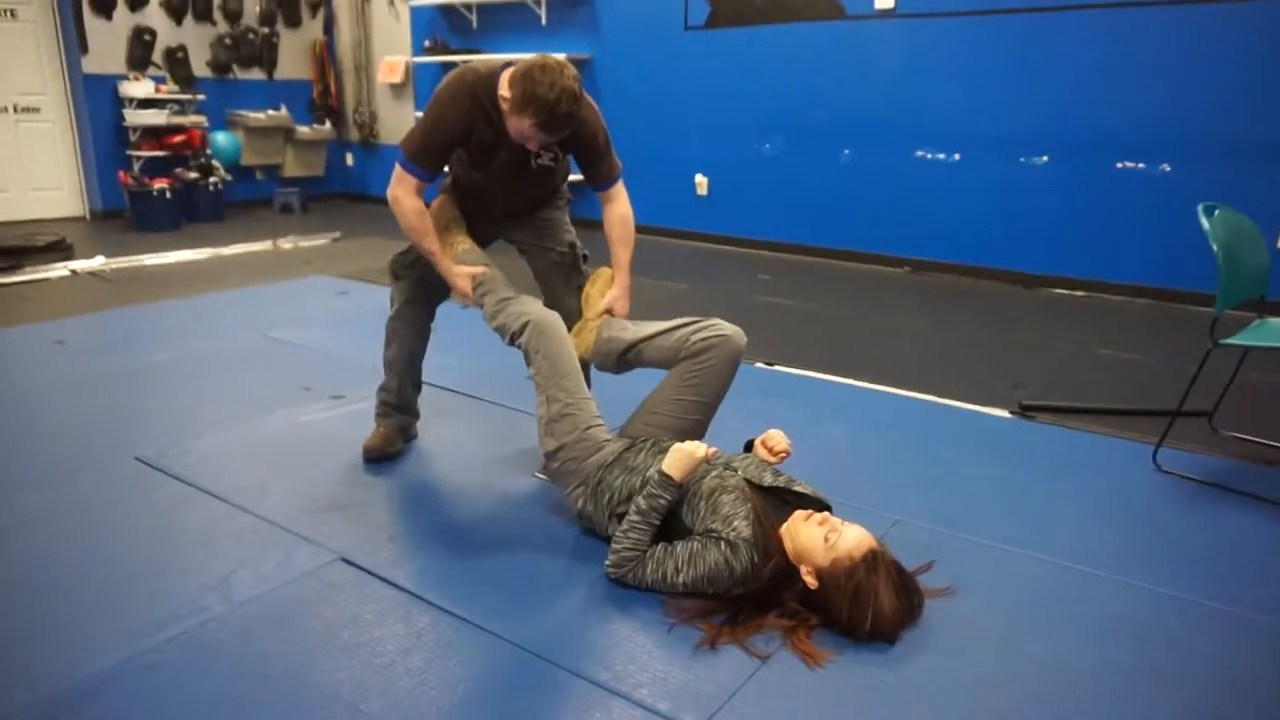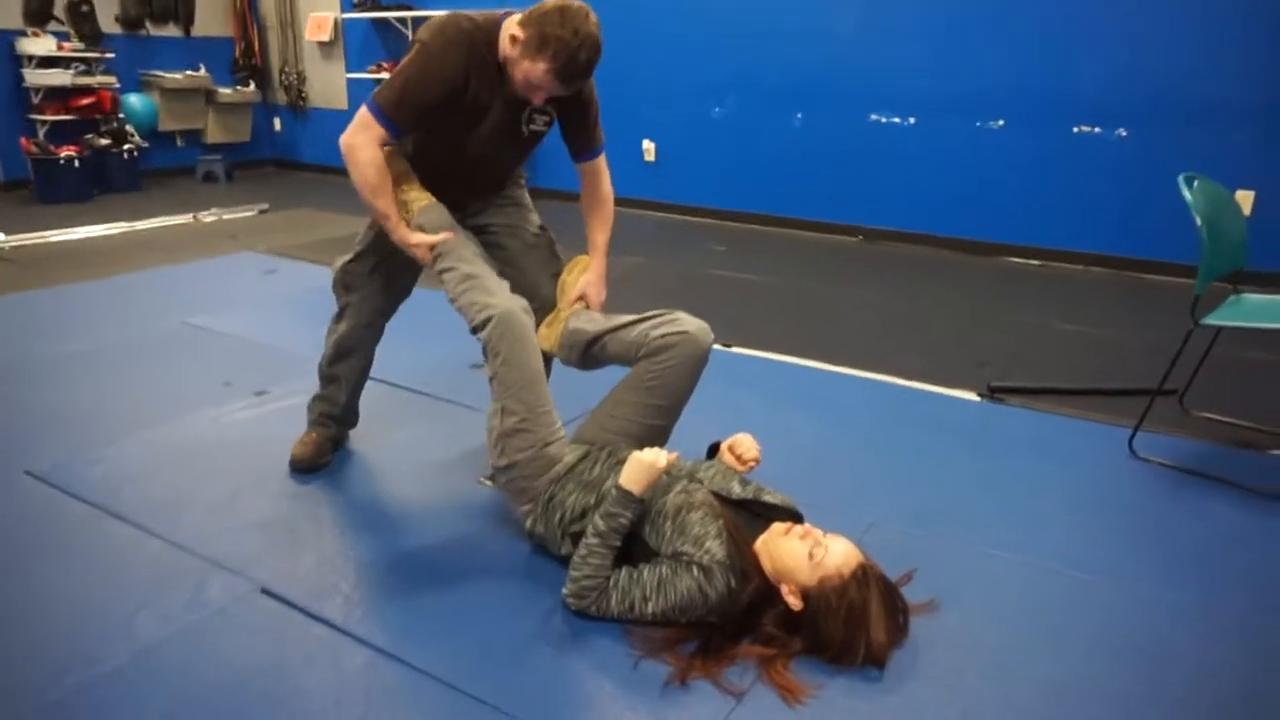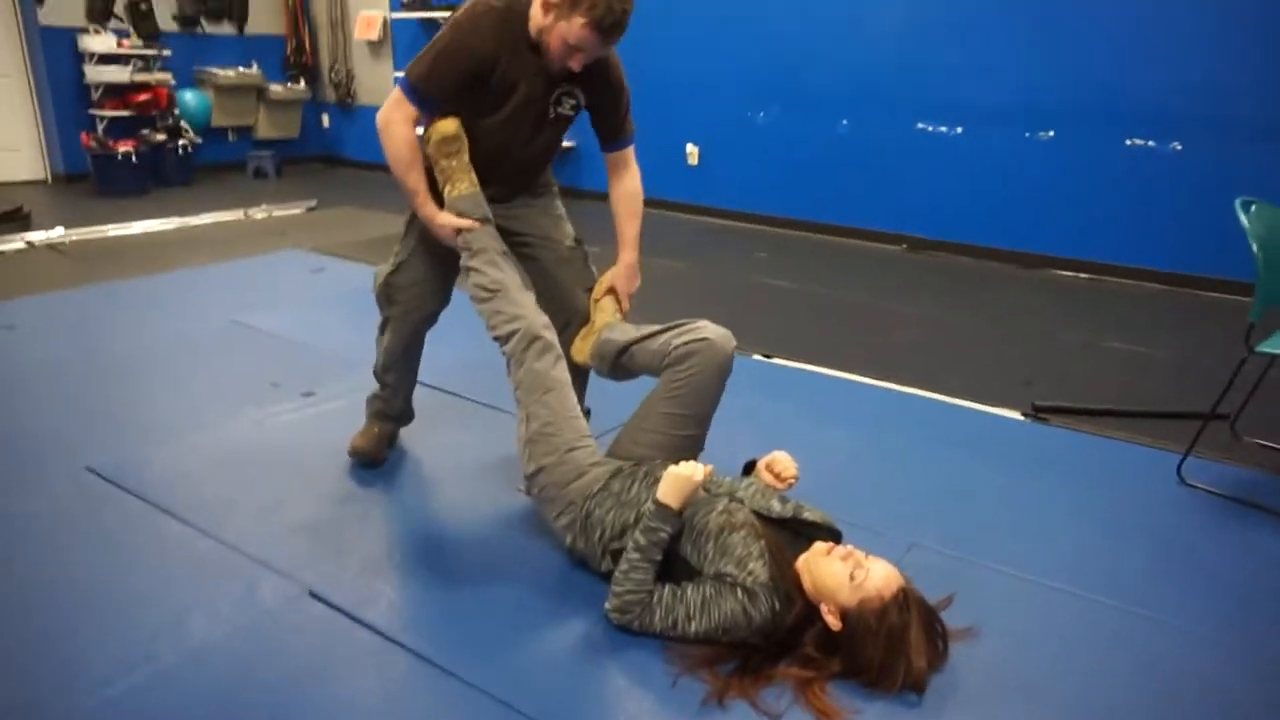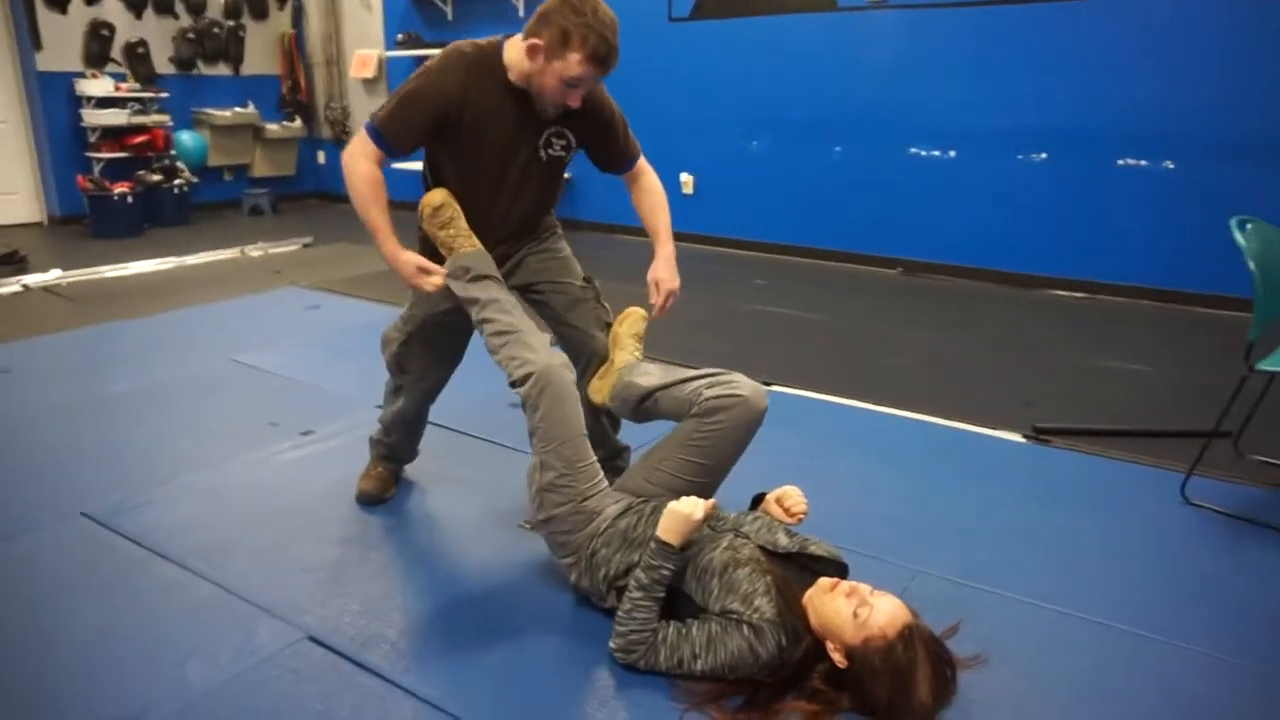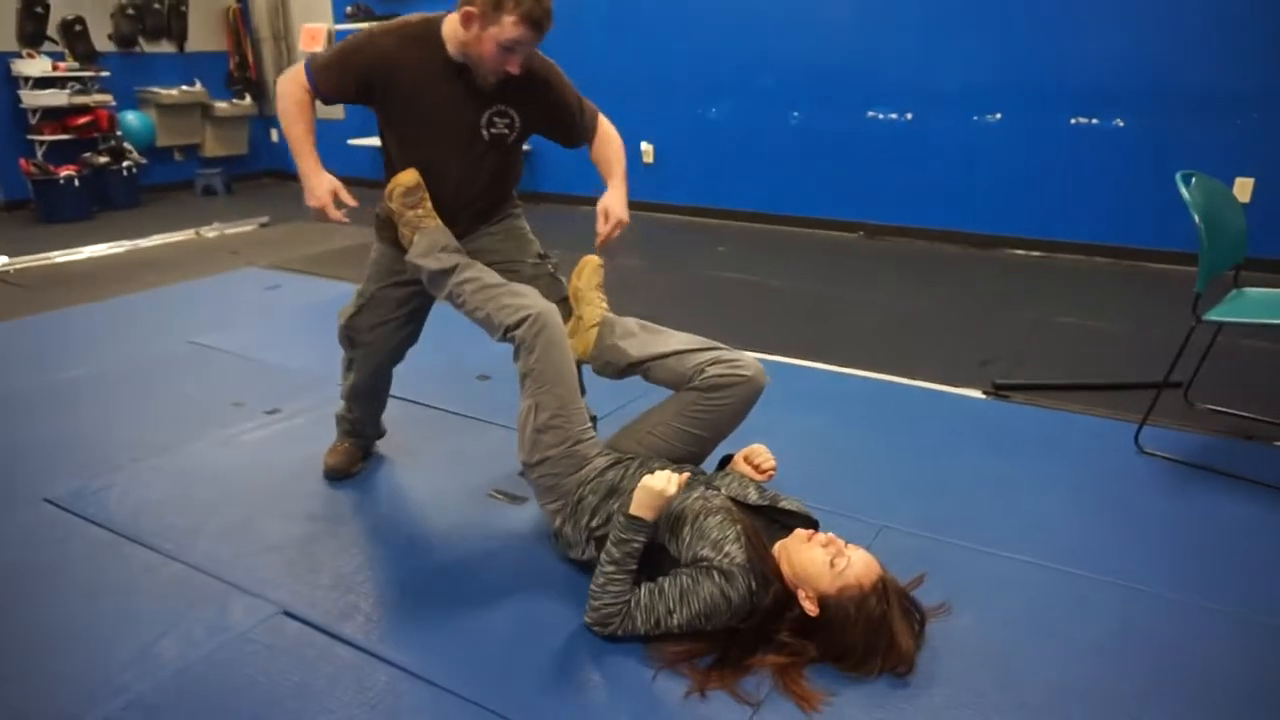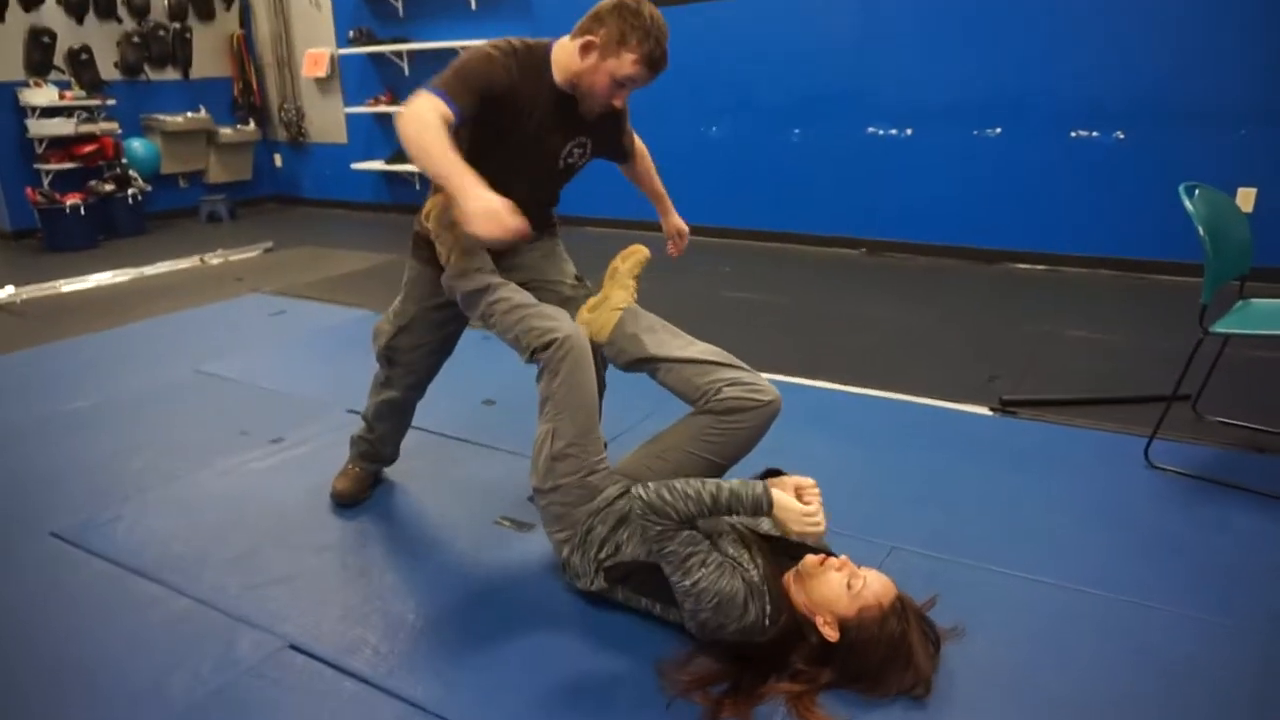
dt=0.7s
person 1, frame 1
left shoulder: (739, 558)
right shoulder: (804, 504)
left elbow: (623, 565)
left wrist: (668, 475)
right wrist: (760, 452)
left hip: (602, 477)
right hip: (643, 450)
left knee: (540, 325)
right knee: (722, 339)
left ankle: (466, 253)
right ankle: (597, 336)
person 1, frame 2
left shoulder: (712, 583)
right shoulder: (775, 518)
left elbow: (584, 593)
left wrist: (626, 493)
right wrist: (724, 458)
left hip: (555, 493)
right hip: (601, 459)
left knee: (506, 319)
right knee: (687, 337)
left ankle: (424, 211)
right ankle: (569, 328)
person 1, frame 3
left shoulder: (755, 605)
right shoulder: (813, 536)
left elbow: (627, 607)
left wrist: (666, 507)
right wrist: (762, 475)
left hip: (591, 504)
right hip: (638, 476)
left knee: (531, 339)
right knee: (708, 344)
left ankle: (465, 197)
right ankle: (603, 339)
person 1, frame 4
left shoulder: (760, 641)
right shoulder: (823, 567)
left elbow: (632, 647)
left wrist: (666, 543)
right wrist: (767, 508)
left hip: (599, 542)
right hip: (642, 508)
left knee: (545, 373)
right knee: (740, 399)
left ankle: (467, 258)
right ankle: (624, 378)
person 1, frame 5
left shoulder: (732, 588)
right shoulder: (791, 525)
left elbow: (607, 615)
left wrist: (639, 516)
right wrist: (736, 466)
left hip: (585, 498)
right hip: (628, 468)
left knee: (537, 319)
right knee: (738, 375)
left ankle: (429, 243)
right ankle: (595, 332)
person 1, frame 6
left shoulder: (739, 608)
right shoulder: (802, 558)
left elbow: (651, 504)
left wrist: (763, 497)
right wrist: (775, 489)
left hip: (589, 528)
right hip: (622, 498)
left knee: (561, 338)
right knee: (754, 399)
left ankle: (467, 270)
right ankle: (616, 321)
person 2, frame 1
left shoulder: (578, 114)
right shoulder: (462, 95)
left elbow: (613, 198)
right elbow: (402, 191)
left wrist: (620, 283)
right wrist: (447, 269)
left hip: (538, 209)
right hip: (467, 202)
left knee: (571, 309)
right knee: (410, 294)
right ankle: (394, 418)
person 2, frame 2
left shoulder: (569, 78)
right shoulder: (450, 45)
left elbow: (594, 173)
right elbow: (359, 141)
left wrist: (596, 266)
right wrist: (399, 233)
left hip: (496, 193)
right hip: (419, 190)
left knee: (545, 299)
right knee: (363, 304)
right ankle: (328, 423)
person 2, frame 3
left shoulder: (602, 69)
left elbow: (622, 165)
right elbow: (395, 120)
left wrist: (628, 260)
right wrist: (428, 212)
left hip: (528, 195)
left knee: (577, 309)
right knee: (407, 306)
right ankle: (386, 415)
person 2, frame 4
left shoulder: (587, 100)
right shoulder: (453, 79)
left elbow: (638, 175)
right elbow: (361, 156)
left wrist: (664, 252)
right wrist: (392, 252)
left hip: (534, 243)
left knee: (600, 349)
right knee: (418, 364)
left ankle: (607, 470)
right ankle: (388, 457)
person 2, frame 5
left shoulder: (535, 76)
right shoulder: (393, 48)
left elbow: (598, 131)
right elbow: (295, 86)
left wrist: (616, 189)
right wrist: (312, 172)
left hip: (491, 224)
right knee: (368, 341)
right ankle: (356, 434)
person 2, frame 6
left shoulder: (605, 108)
right shoulder: (497, 67)
left elbow: (627, 150)
right elbow: (418, 118)
left wrist: (666, 211)
right wrist: (471, 192)
left hip: (528, 241)
right hip: (449, 239)
right knee: (405, 363)
right ankle: (367, 458)
